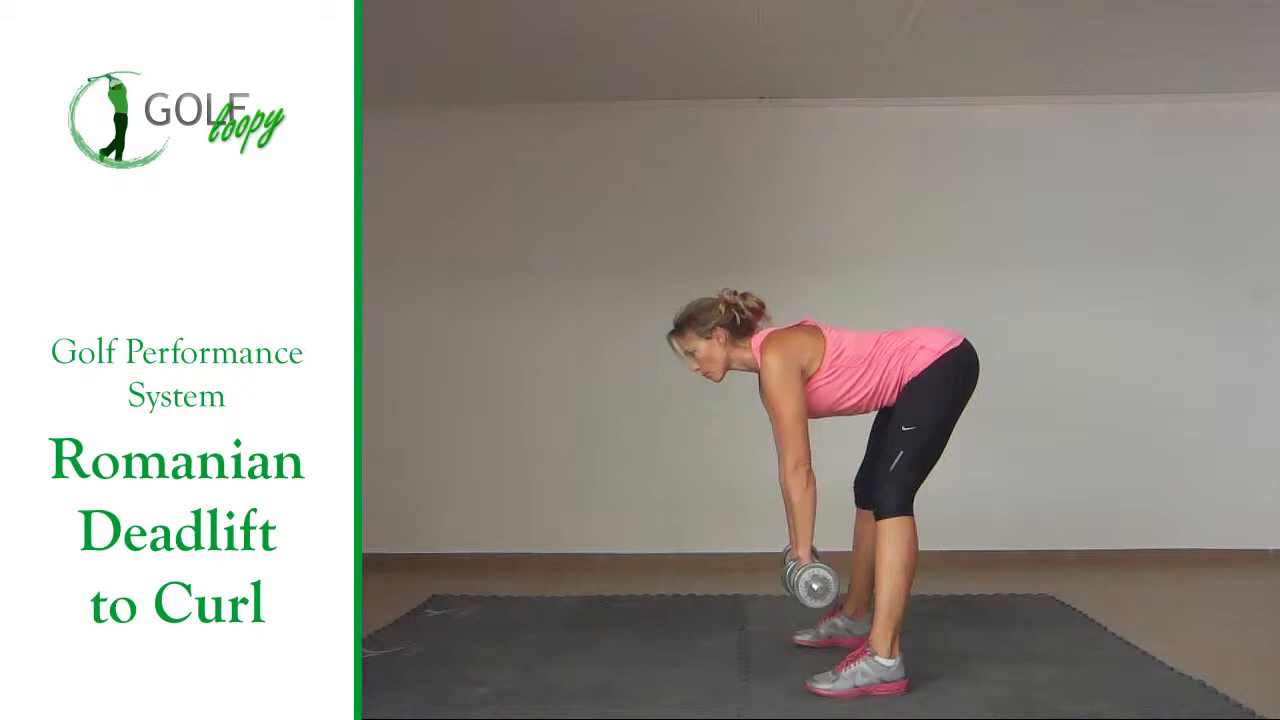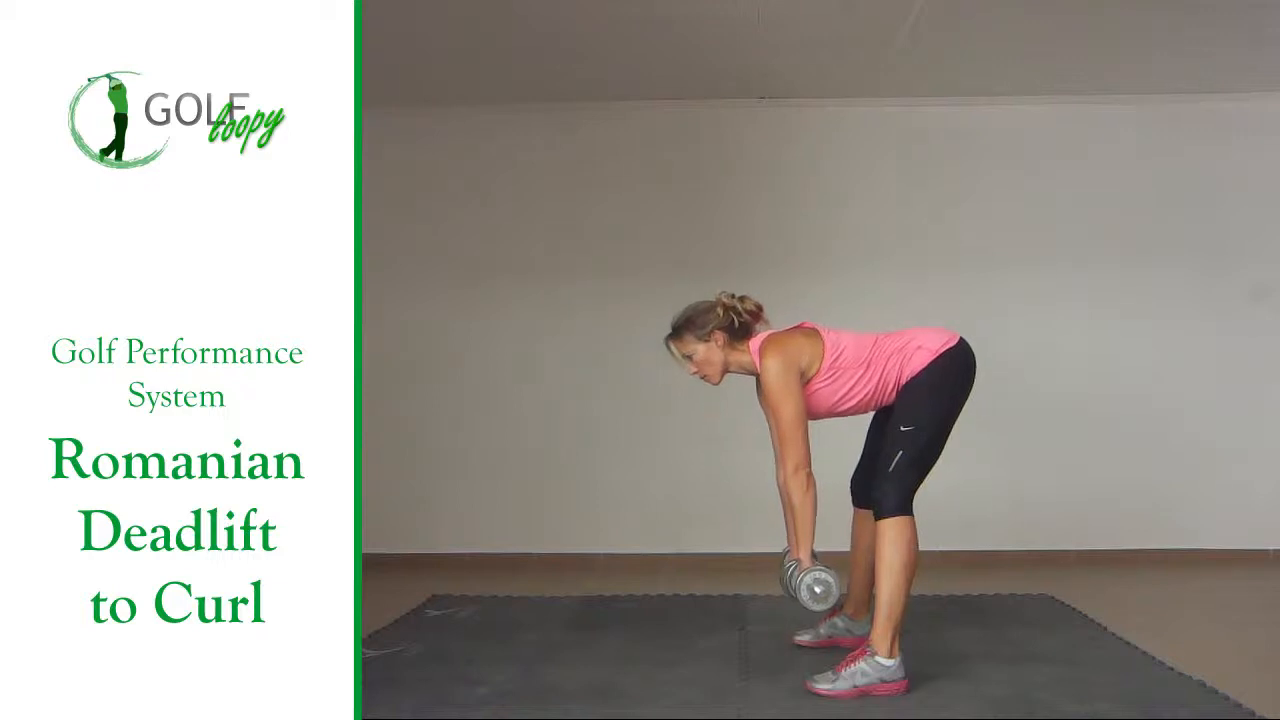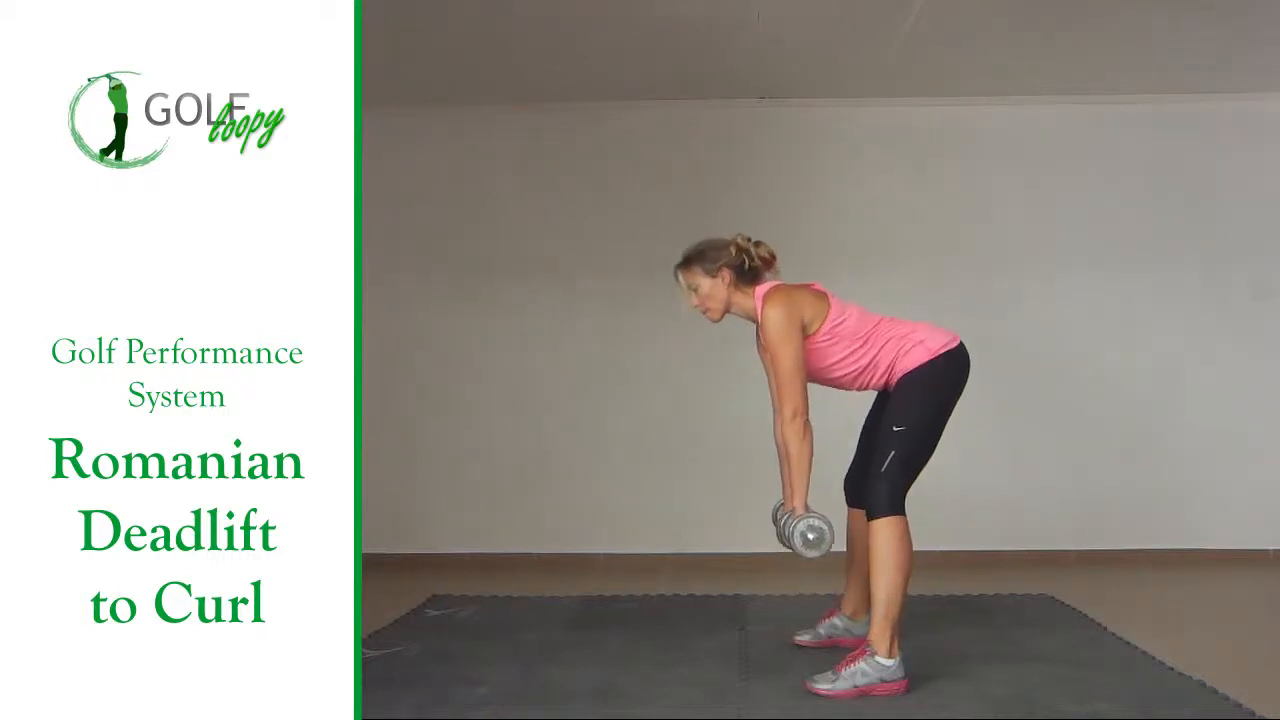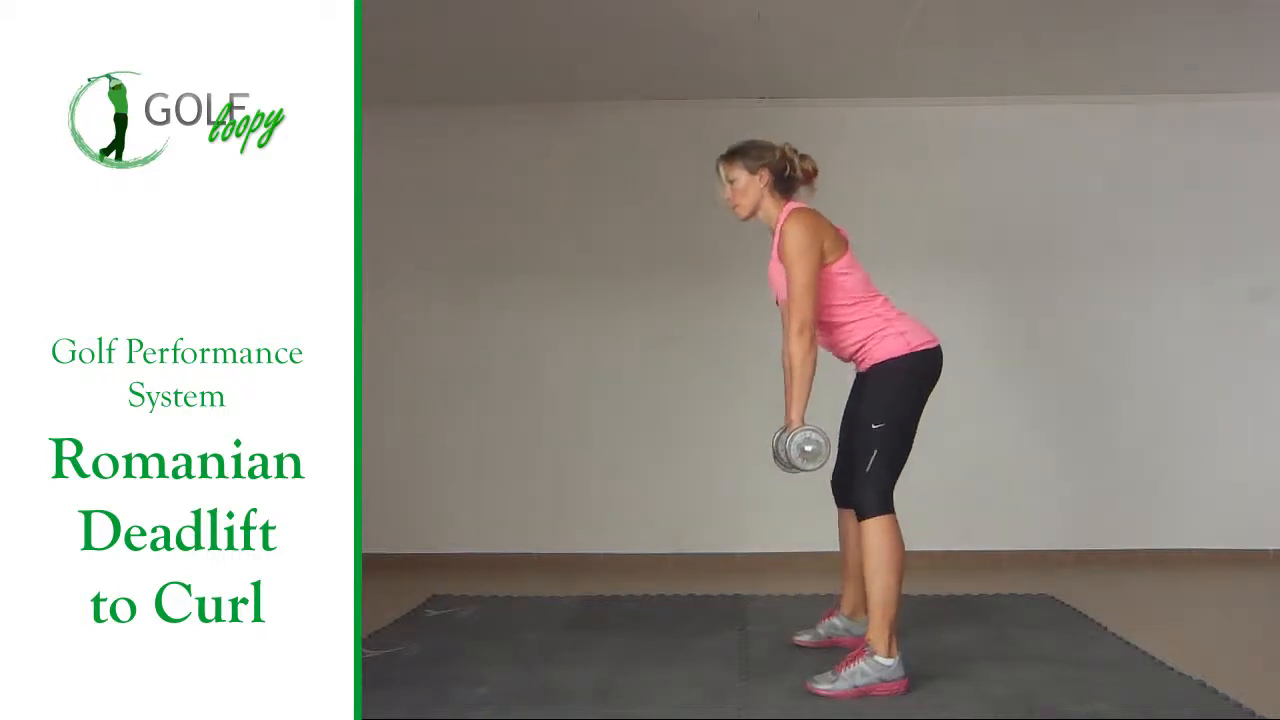
dt=0.4s
person 1, frame 1
left shoulder: (776, 355)
right shoulder: (770, 365)
left elbow: (799, 468)
right elbow: (789, 466)
left wrist: (804, 552)
right wrist: (797, 545)
left hip: (940, 365)
right hip: (920, 372)
left knee: (889, 494)
right knee: (869, 490)
left ankle: (883, 660)
right ankle: (854, 618)
person 1, frame 2
left shoulder: (775, 358)
right shoulder: (766, 370)
left elbow: (800, 472)
right elbow: (785, 470)
left wrist: (805, 556)
right wrist: (794, 547)
left hip: (938, 365)
right hip: (917, 373)
left knee: (889, 494)
right knee: (866, 489)
left ankle: (883, 659)
right ankle: (854, 618)
person 1, frame 3
left shoulder: (777, 307)
right shoulder: (766, 325)
left elbow: (797, 419)
right elbow: (783, 421)
left wrist: (800, 503)
right wrist: (789, 499)
left hip: (933, 363)
right hip: (912, 369)
left knee: (882, 494)
right knee: (860, 488)
left ankle: (883, 660)
right ankle: (853, 617)
person 1, frame 4
left shoulder: (798, 226)
right shoulder: (783, 239)
left elbow: (803, 332)
right elbow: (793, 338)
left wrist: (798, 421)
right wrist: (790, 420)
left hip: (902, 358)
right hip: (884, 363)
left knee: (869, 496)
right knee: (847, 487)
left ankle: (883, 659)
right ankle: (853, 617)
